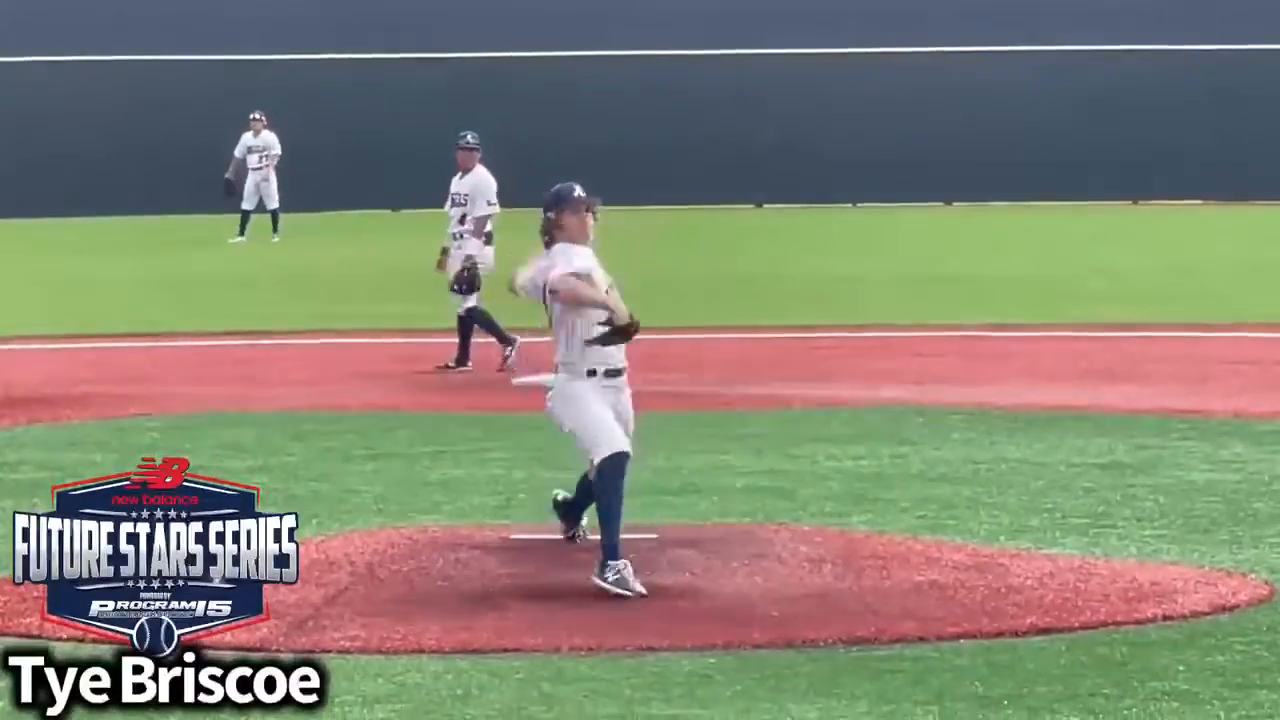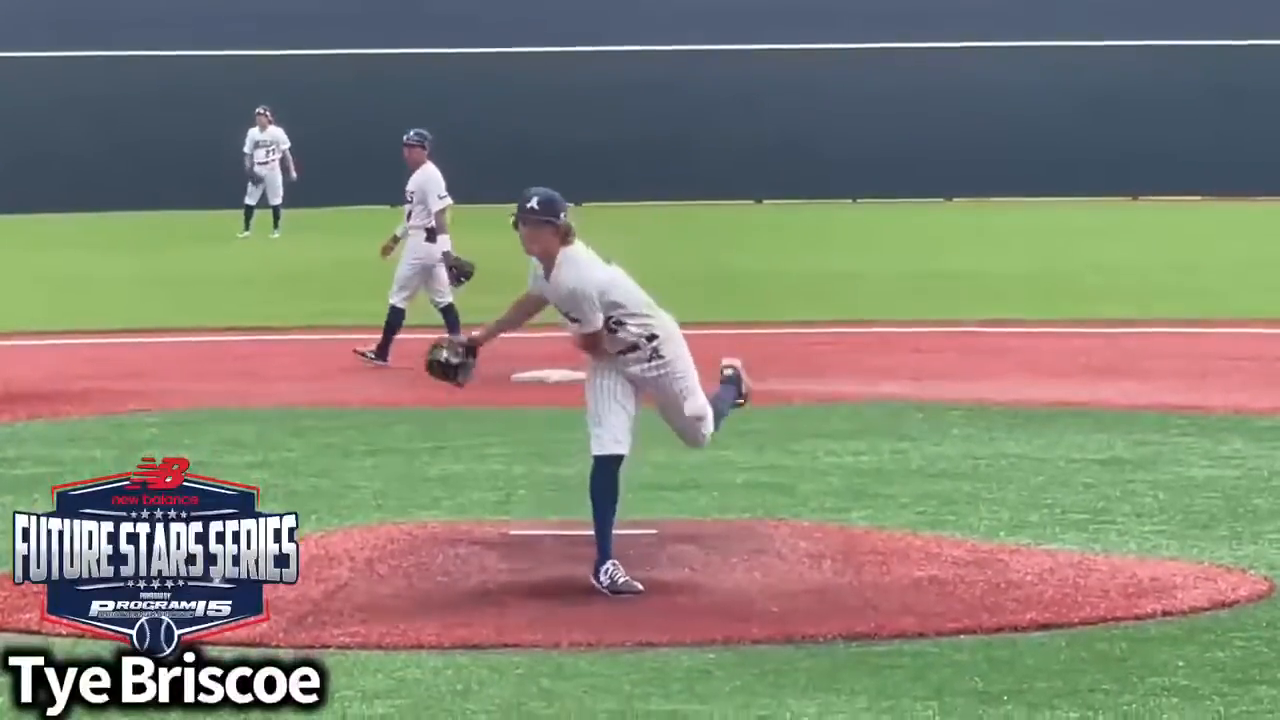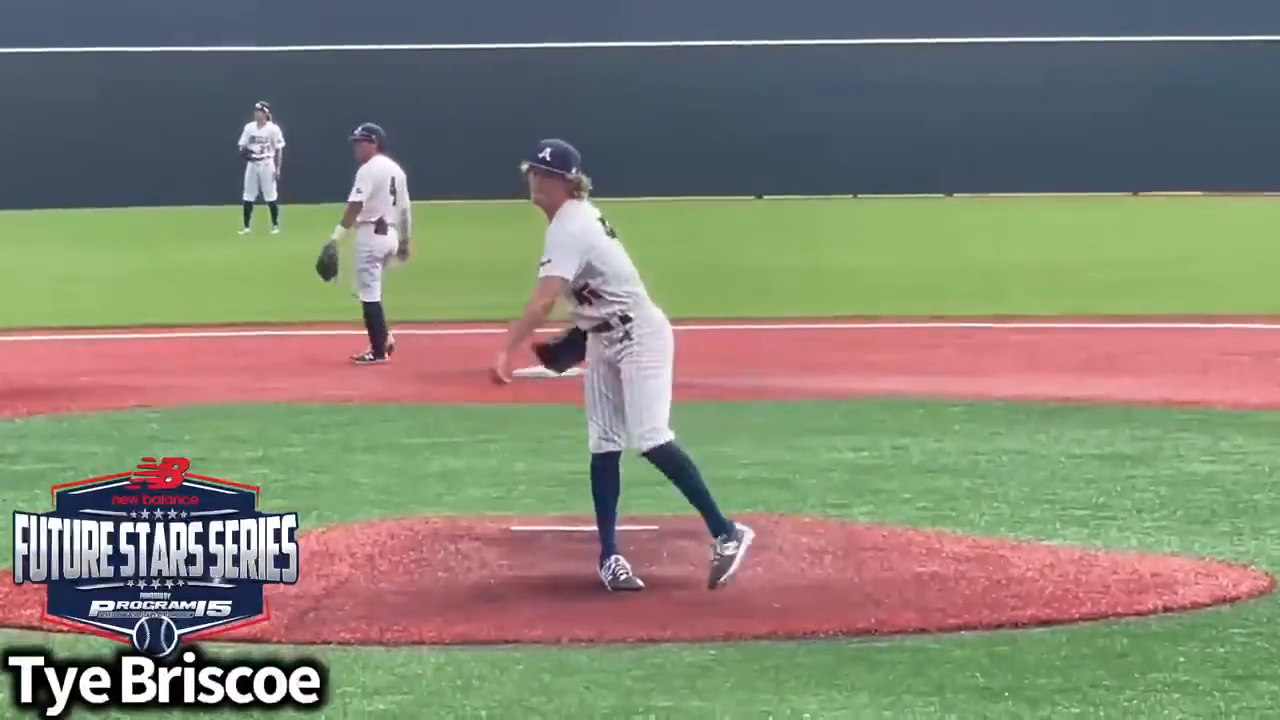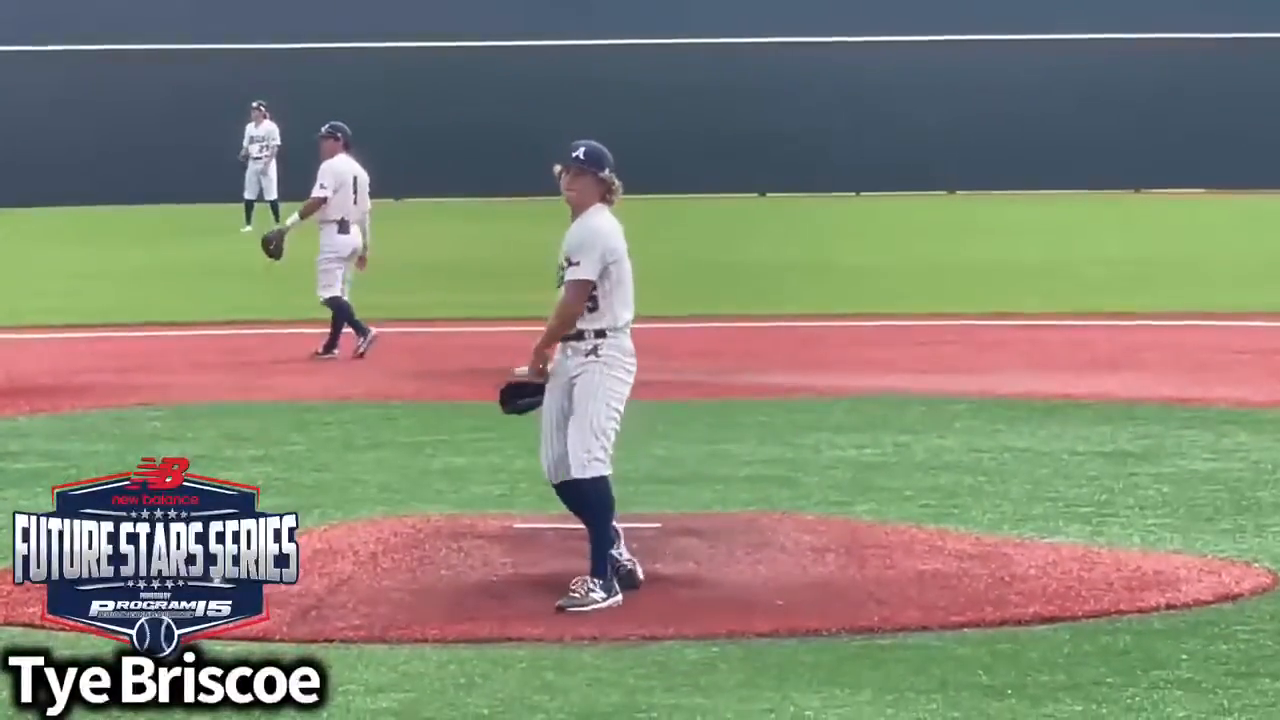
dt=0.4s
person 1, frame 1
left shoulder: (581, 259)
right shoulder: (567, 258)
right elbow: (560, 285)
right wrist: (610, 303)
left hip: (613, 384)
right hip: (580, 388)
left knee: (608, 463)
right knee: (614, 454)
left ankle: (571, 511)
right ankle: (610, 563)
person 1, frame 2
left shoulder: (575, 278)
right shoulder: (545, 266)
left elbow: (593, 344)
right elbow: (533, 301)
left wrist: (571, 336)
right wrist: (486, 334)
left hip: (656, 352)
right hip: (612, 359)
left knee: (700, 432)
right knee: (607, 454)
left ankle: (730, 383)
right ankle: (605, 562)
person 1, frame 3
left shoulder: (570, 227)
right shoulder: (580, 215)
left elbow: (545, 297)
left wrist: (506, 349)
right wrist: (579, 335)
left hip: (640, 337)
right hip: (603, 340)
left knee: (649, 438)
right knee: (603, 447)
left ankle: (727, 533)
right ankle: (609, 557)
person 1, frame 4
left shoulder: (595, 229)
right shoulder: (581, 230)
left elbow: (573, 305)
left wrist: (540, 348)
right wrist: (551, 355)
left hip: (602, 358)
right hip: (571, 356)
left knee: (586, 464)
right knee: (559, 469)
left ankle: (603, 578)
right ankle: (611, 546)
person 2, frame 1
left shoulder: (483, 180)
right shoulder: (457, 179)
left elbow: (482, 220)
left wrist: (470, 252)
right wrist: (445, 249)
left hip: (475, 248)
right hip: (458, 247)
left knee: (466, 302)
right knee: (464, 302)
left ankle: (508, 342)
right ankle: (462, 359)
person 2, frame 2
left shoulder: (429, 176)
right shoulder: (418, 175)
left elbow: (440, 214)
left wrist: (447, 249)
right wrist: (395, 238)
left hip: (422, 244)
right hip: (426, 243)
left knee: (399, 297)
right knee: (442, 298)
left ankle: (382, 352)
person 2, frame 3
left shoulder: (369, 169)
right shoulder: (396, 170)
left elbow: (355, 207)
right elbow: (404, 209)
left wrist: (335, 237)
right wrist: (405, 240)
left hip: (371, 236)
right hip: (390, 235)
left knee: (369, 293)
right knee: (368, 289)
left ankle: (378, 350)
right ankle: (382, 339)
person 2, frame 4
left shoulder: (331, 166)
right shoulder: (360, 170)
left elbow: (317, 202)
right elbow: (365, 211)
left wrist: (289, 223)
right wrist: (365, 246)
left hip: (335, 234)
right hip: (353, 234)
left knee: (329, 293)
right knee: (339, 292)
left ankle: (363, 332)
right ankle: (331, 345)
